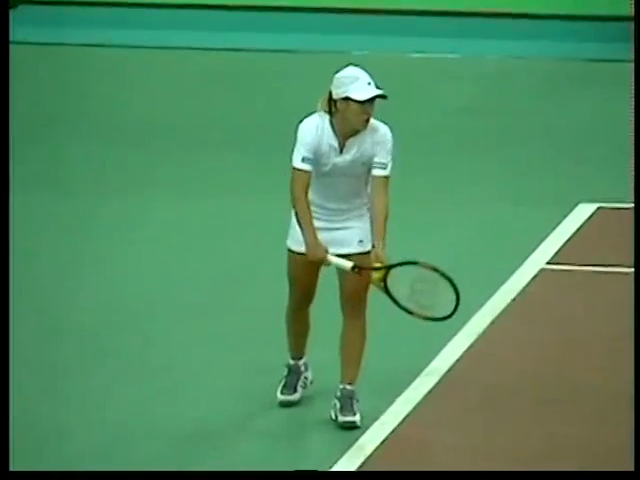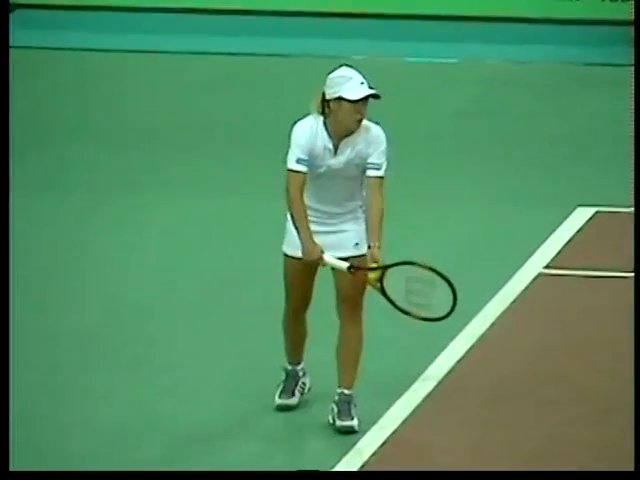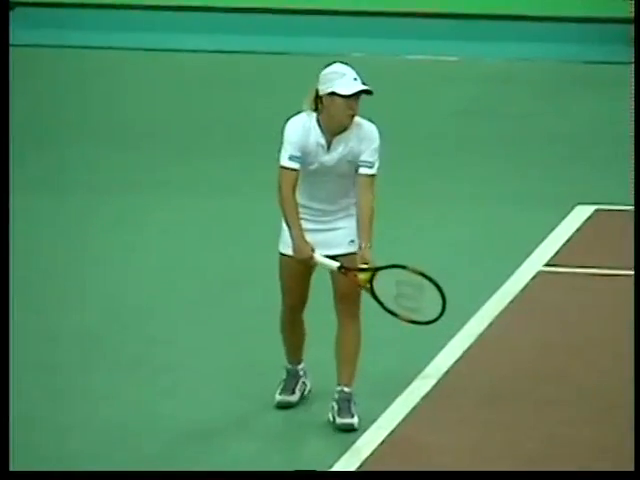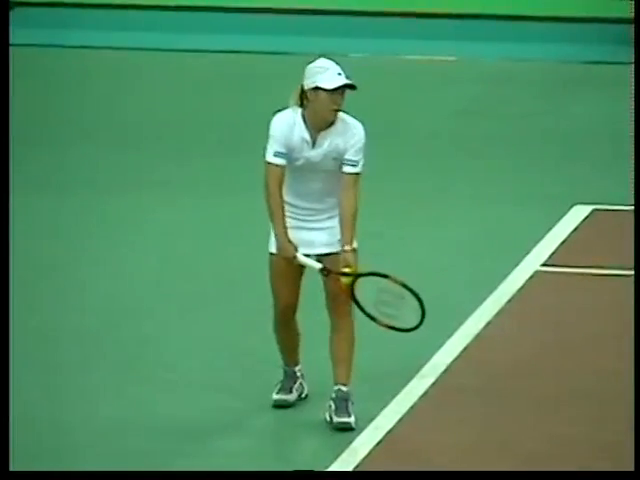
dt=0.2s
person 1, frame 1
left shoulder: (380, 136)
right shoulder: (311, 129)
left elbow: (380, 193)
right elbow: (298, 190)
left wrist: (378, 245)
right wrist: (311, 240)
left hip: (355, 227)
right hip: (310, 225)
left knee: (354, 309)
right knee: (299, 303)
left ankle: (346, 393)
right ankle: (297, 368)
person 1, frame 2
left shoulder: (374, 137)
right shoulder: (305, 131)
left elbow: (374, 194)
right elbow: (294, 191)
left wrist: (374, 246)
right wrist: (307, 241)
left hip: (350, 230)
right hip: (307, 228)
left knee: (350, 312)
right knee: (295, 308)
left ankle: (344, 397)
right ankle: (295, 373)
person 1, frame 3
left shoulder: (367, 134)
right shoulder: (298, 128)
left elbow: (365, 193)
right elbow: (286, 189)
left wrist: (365, 245)
right wrist: (297, 239)
left hip: (344, 228)
right hip: (301, 226)
left knee: (348, 311)
right knee: (291, 308)
left ankle: (344, 394)
right ankle: (295, 373)
person 1, frame 4
left shoulder: (353, 132)
right shoulder: (283, 123)
left elbow: (349, 193)
right elbow: (274, 185)
left wrist: (346, 246)
right wrist: (281, 236)
left hip: (333, 228)
right hip: (291, 228)
left knee: (341, 310)
right knee: (283, 309)
left ankle: (341, 393)
right ankle: (292, 374)
